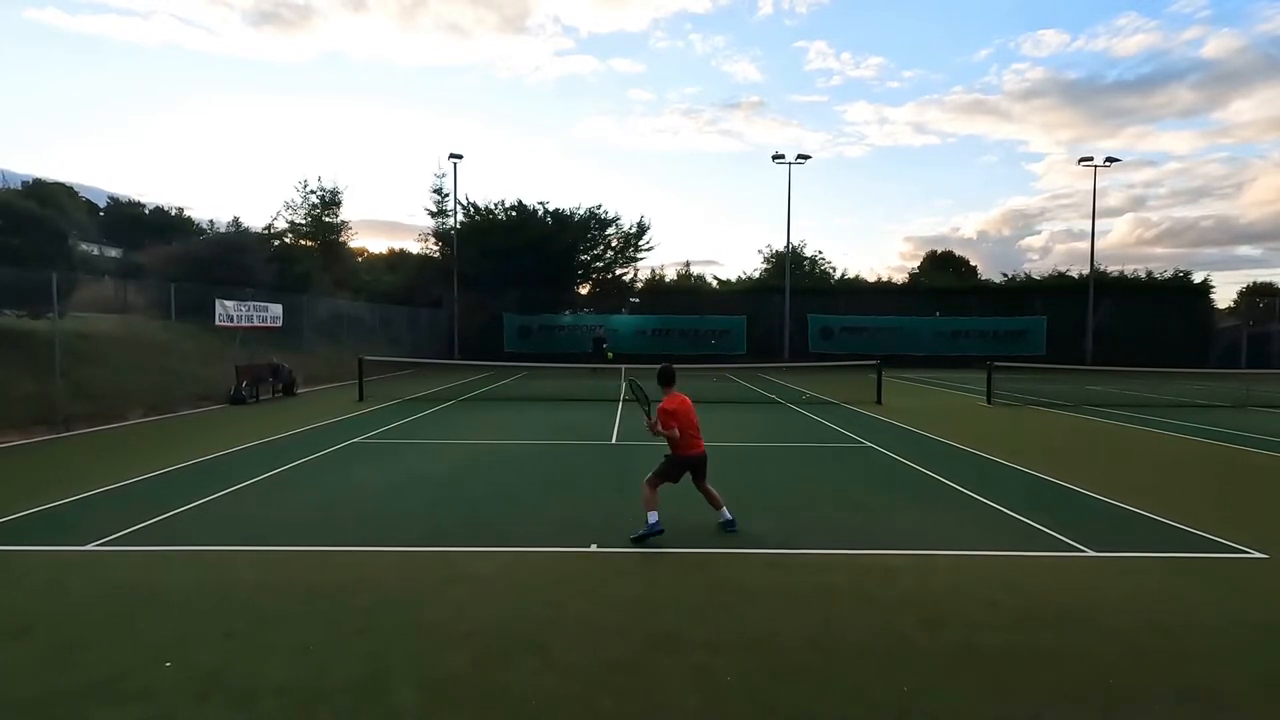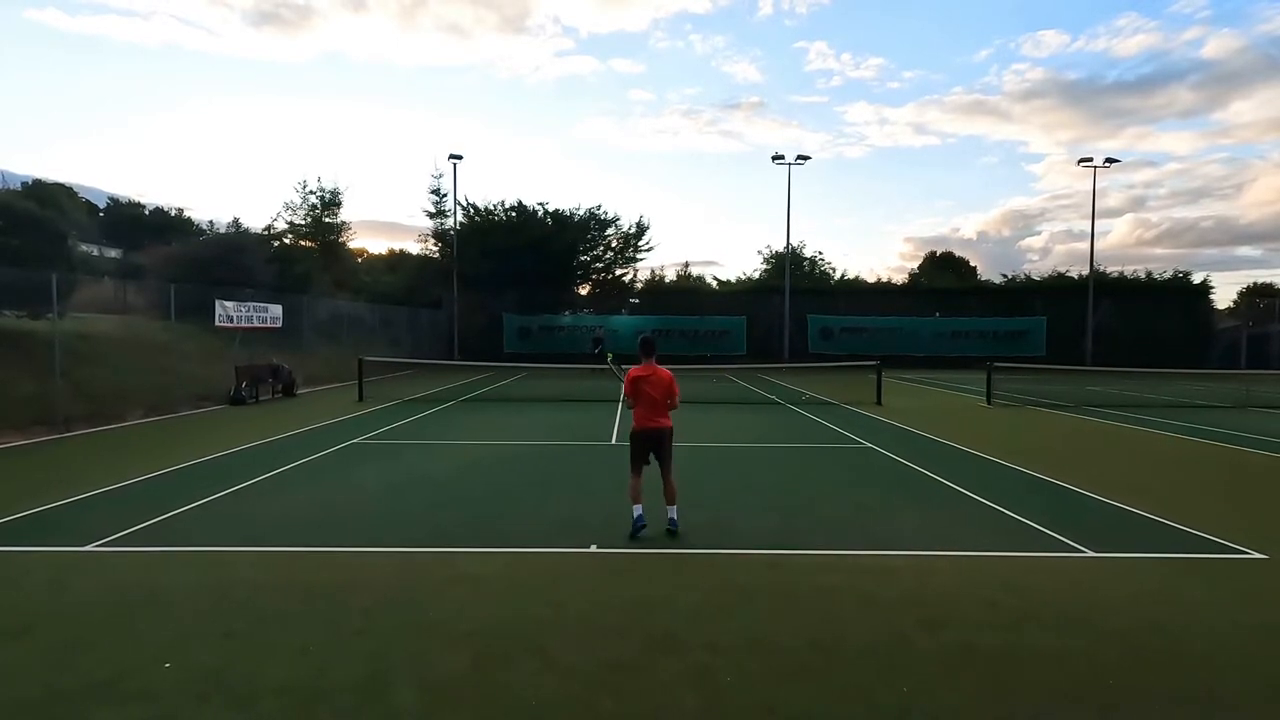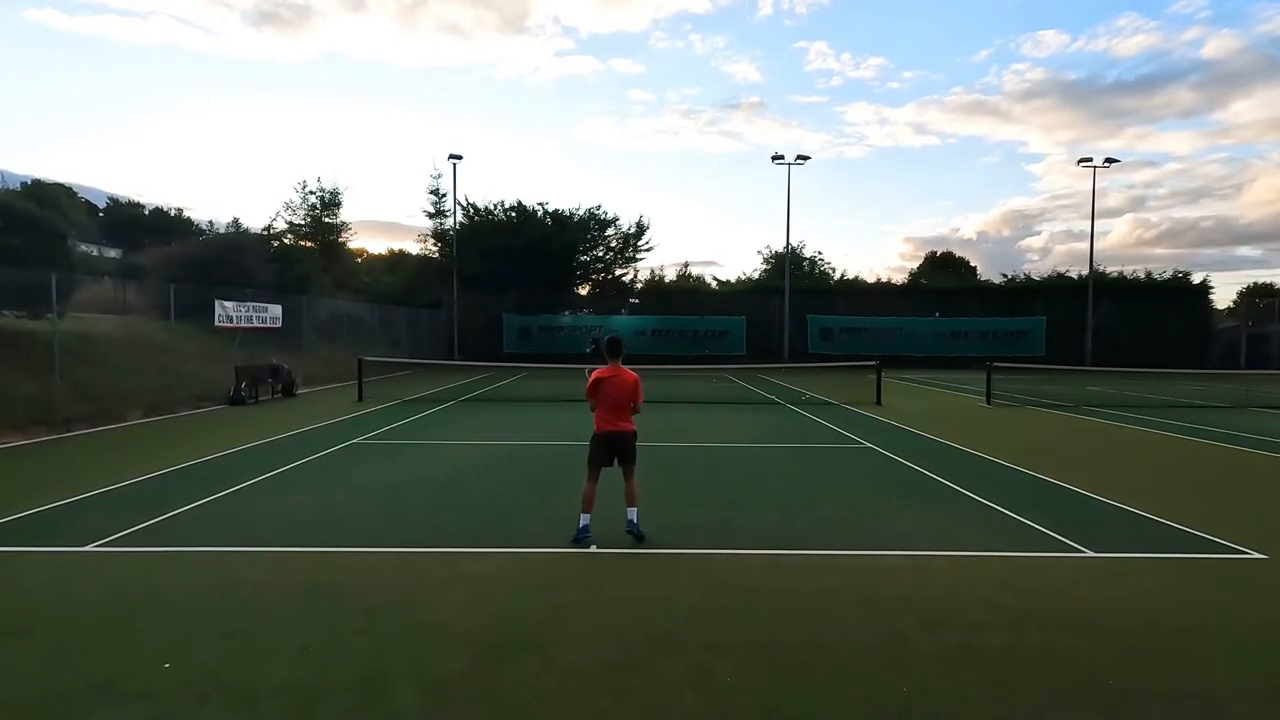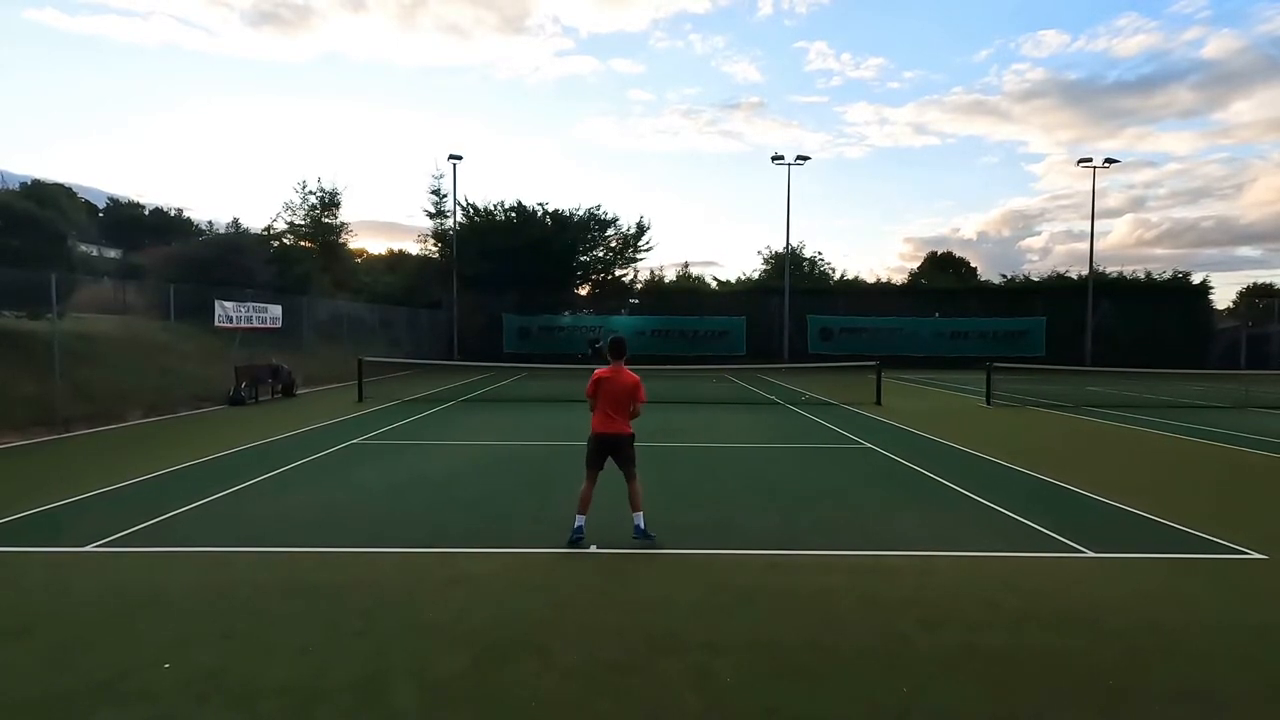
dt=0.5s
person 1, frame 1
left shoulder: (664, 407)
right shoulder: (685, 400)
left elbow: (675, 436)
left wrist: (657, 430)
right wrist: (659, 424)
left hip: (683, 455)
right hip: (700, 452)
left knee: (649, 484)
right knee: (702, 486)
left ankle: (653, 524)
right ankle: (728, 519)
person 1, frame 2
left shoulder: (633, 375)
right shoulder: (668, 375)
left elbow: (630, 404)
right elbow: (675, 403)
left hip: (641, 431)
right hip: (664, 429)
left knee: (636, 474)
right knee: (667, 475)
left ankle: (638, 516)
right ankle: (672, 519)
person 1, frame 3
left shoulder: (597, 376)
right shoulder: (633, 378)
left elbow: (592, 406)
right elbow: (637, 408)
left hip: (603, 433)
right hip: (626, 433)
left knee: (592, 479)
right knee: (630, 477)
left ankle: (584, 526)
right ankle: (632, 521)
person 1, frame 4
left shoulder: (598, 375)
right shoulder: (634, 380)
left elbow: (591, 406)
right elbow: (637, 411)
left hip: (599, 434)
right hip: (622, 435)
left knee: (590, 481)
right knee: (632, 480)
left ankle: (579, 528)
right ankle: (639, 528)
